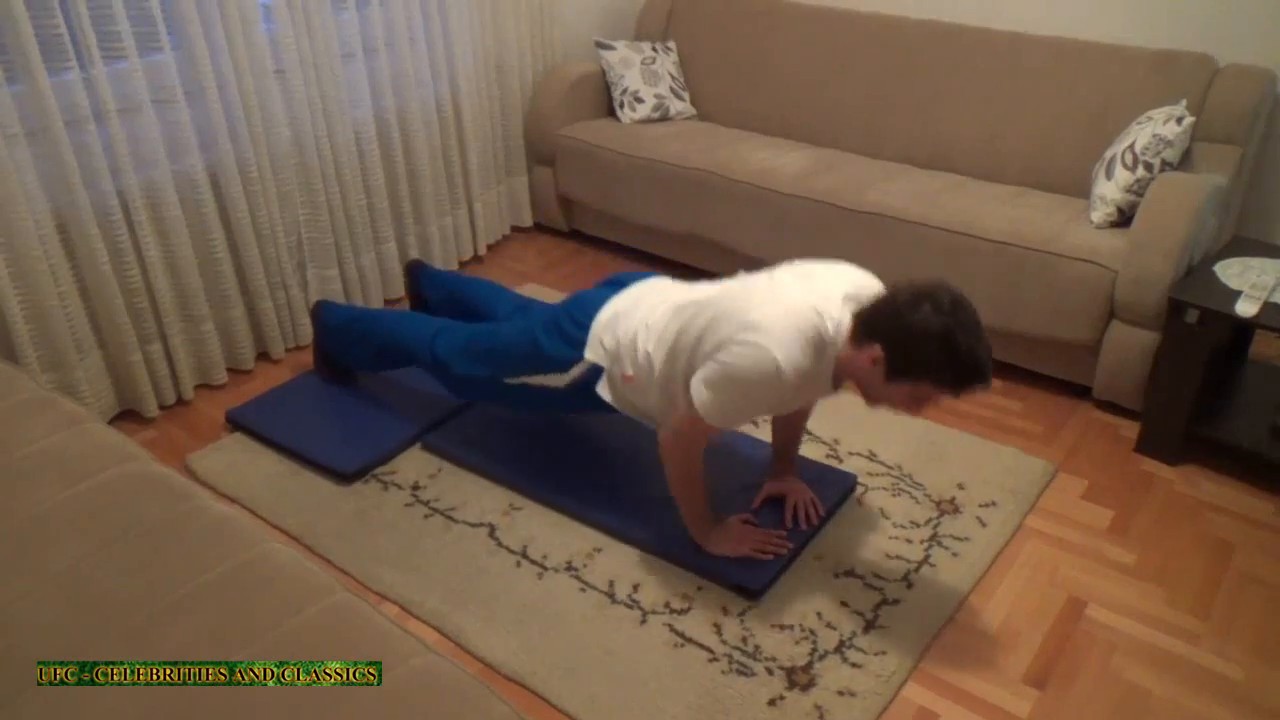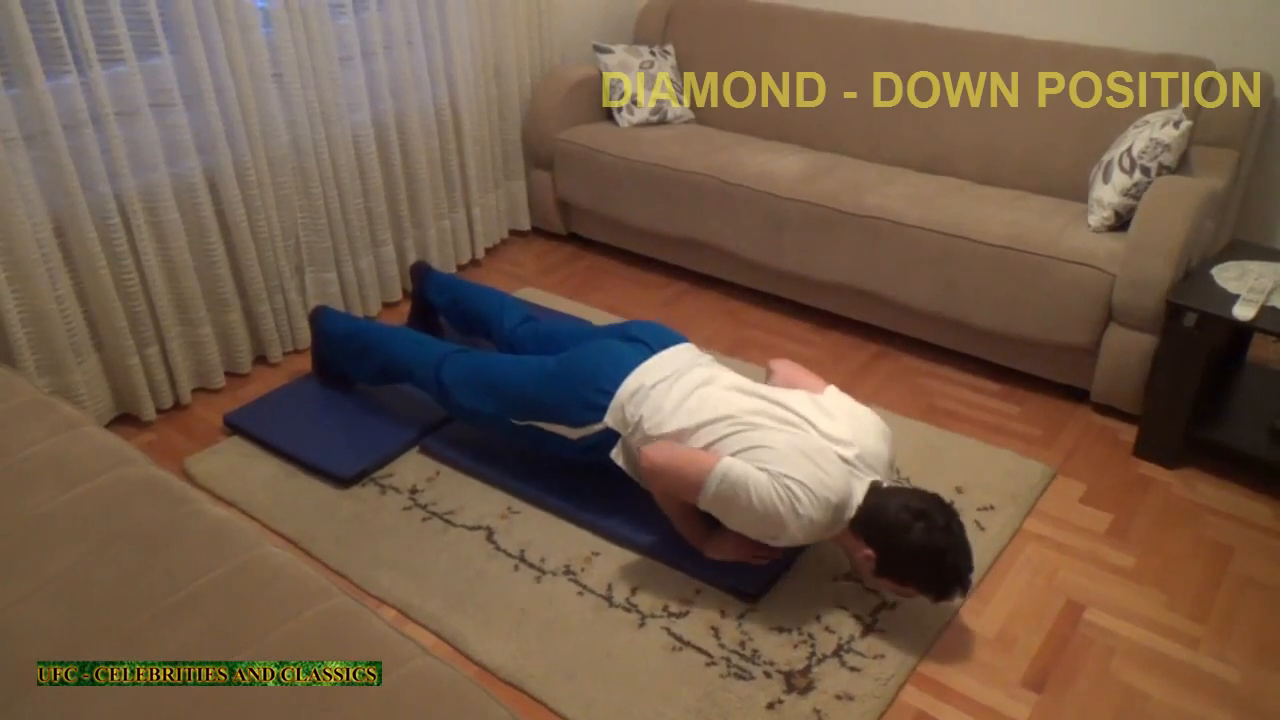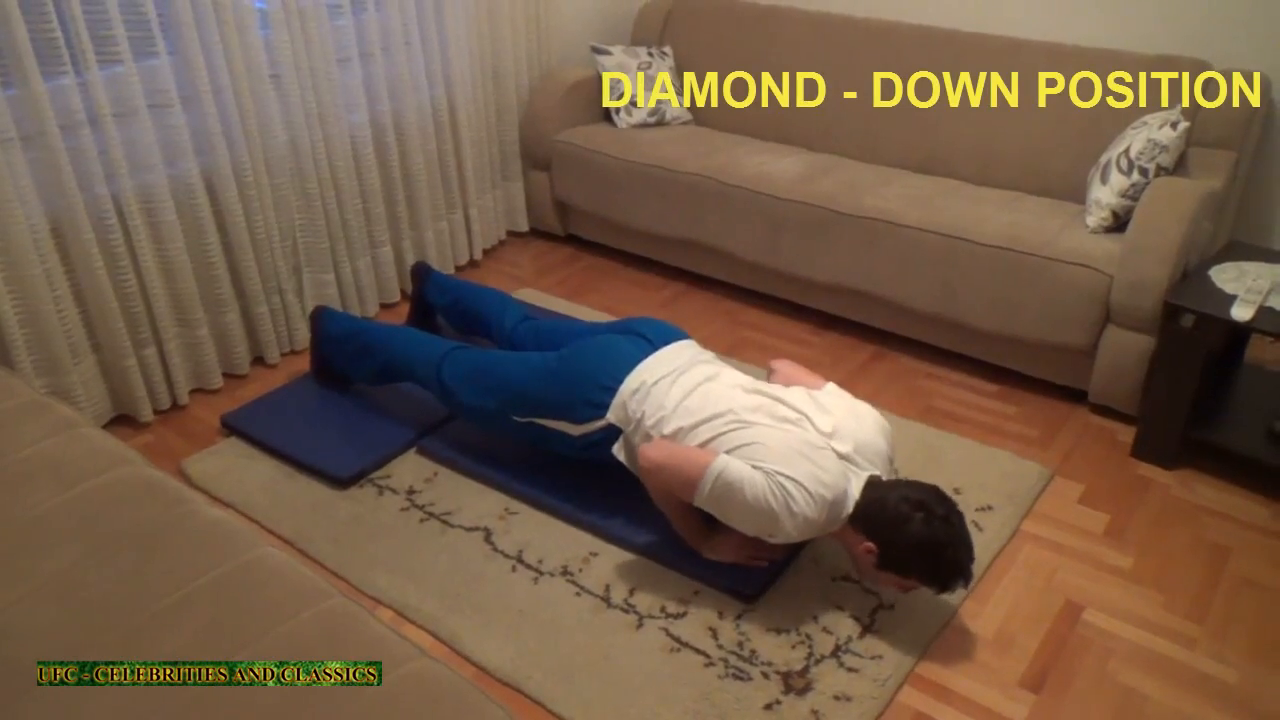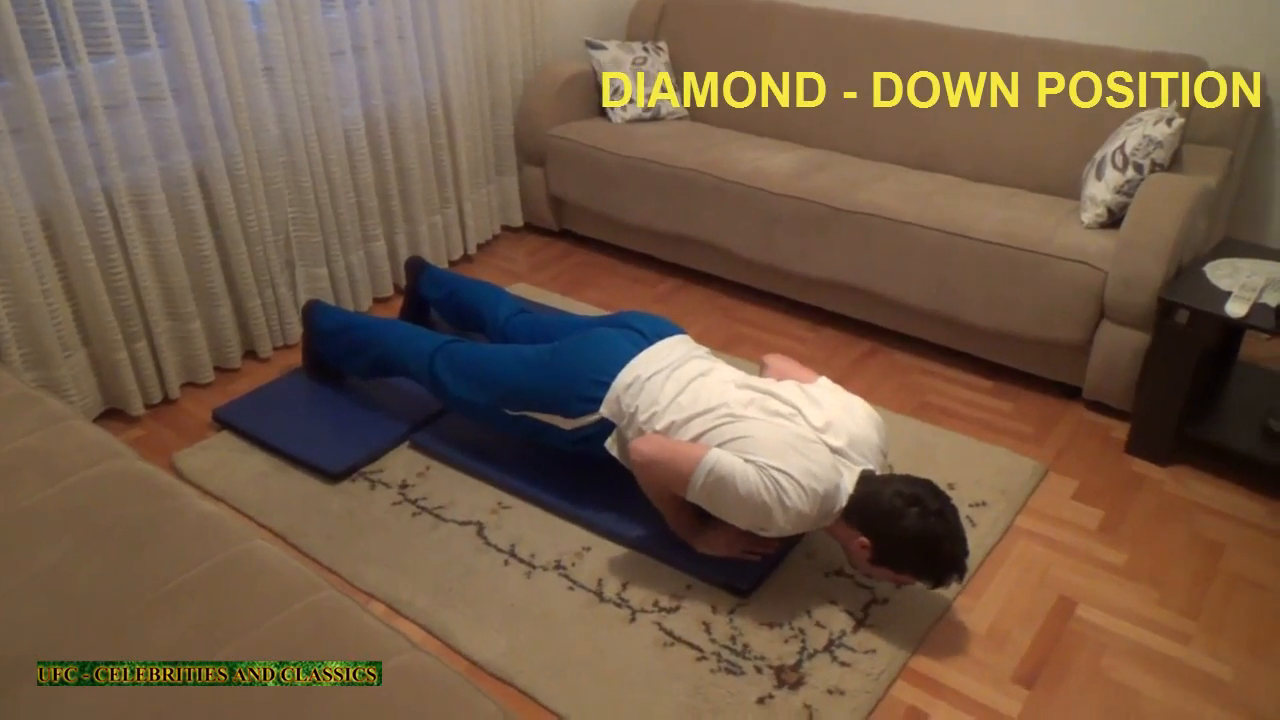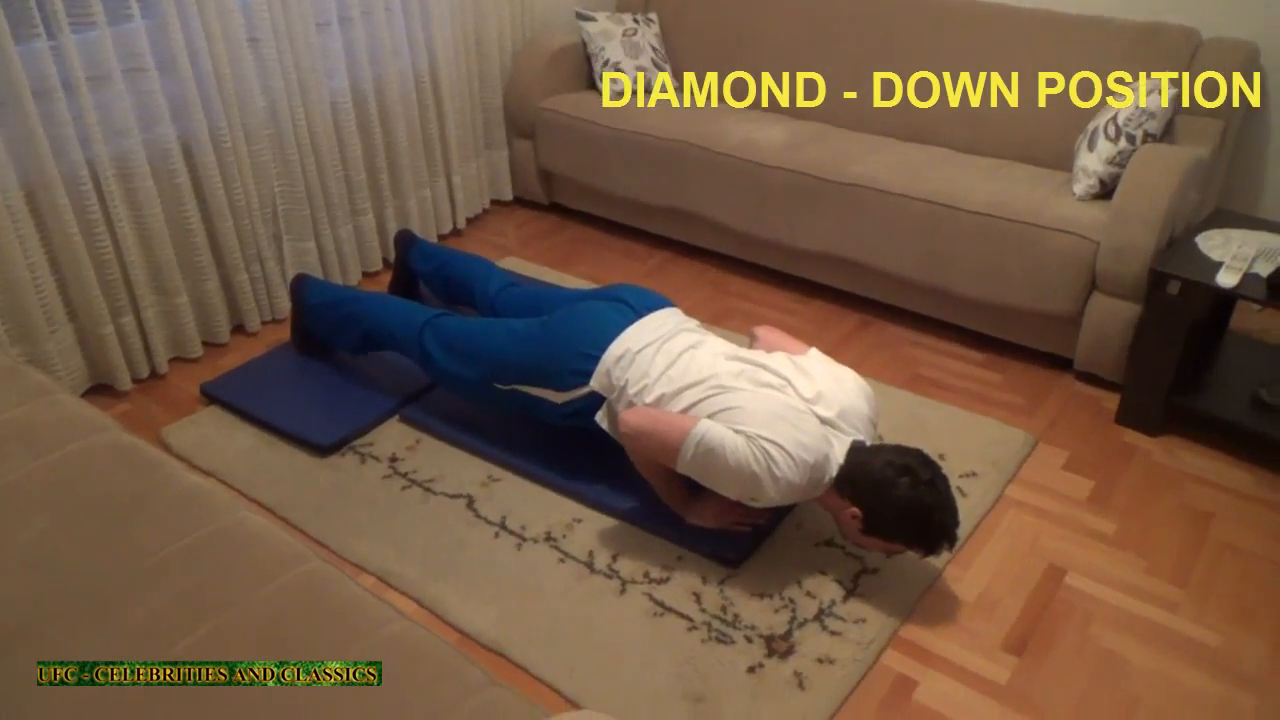
dt=0.5s
person 1, frame 1
left shoulder: (864, 299)
right shoulder: (771, 353)
right elbow: (679, 441)
left wrist: (784, 469)
right wrist: (709, 535)
left hip: (643, 298)
right hip: (599, 350)
left knee: (515, 316)
right knee: (460, 359)
left ankle: (431, 283)
right ankle: (338, 328)
person 1, frame 2
left shoulder: (873, 439)
right shoulder: (792, 509)
left elbow: (782, 366)
right elbow: (655, 461)
right wrist: (707, 540)
left hip: (659, 355)
right hip: (607, 403)
left knee: (525, 333)
right knee: (458, 377)
left ankle: (434, 288)
right ankle: (338, 334)
person 1, frame 3
left shoulder: (872, 435)
right shoulder: (791, 505)
left elbow: (783, 366)
right elbow: (656, 461)
right wrist: (706, 541)
left hip: (661, 351)
right hip: (606, 400)
left knee: (525, 332)
right knee: (458, 376)
left ankle: (434, 288)
right ankle: (337, 334)
person 1, frame 4
left shoulder: (865, 428)
right shoulder: (783, 500)
left elbow: (776, 361)
right elbow: (647, 453)
right wrist: (698, 535)
left hip: (654, 346)
right hip: (600, 392)
left knee: (517, 325)
right knee: (452, 369)
left ankle: (428, 282)
right ankle: (330, 328)
person 1, frame 5
left shoulder: (856, 400)
right shoulder: (774, 470)
left elbow: (767, 331)
right elbow: (635, 425)
right wrist: (689, 507)
left hip: (646, 319)
right hip: (591, 366)
left knee: (506, 298)
right knee: (443, 345)
left ankle: (417, 256)
right ankle: (317, 303)
